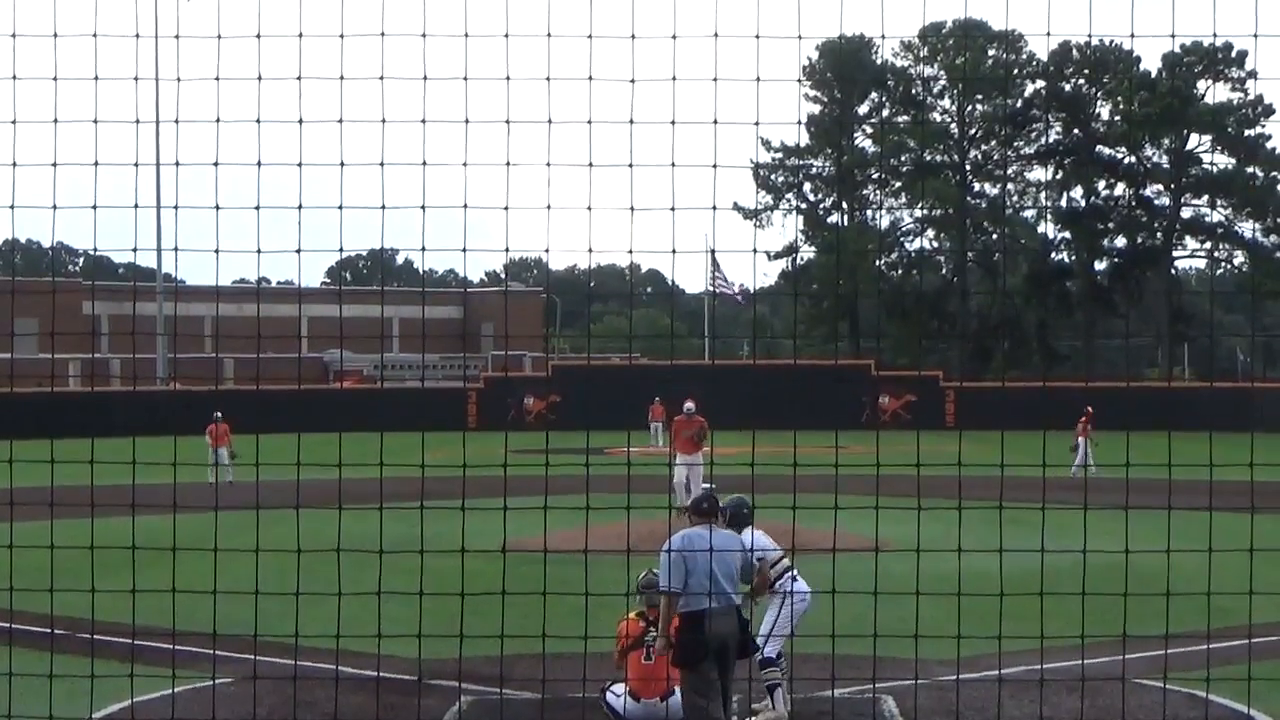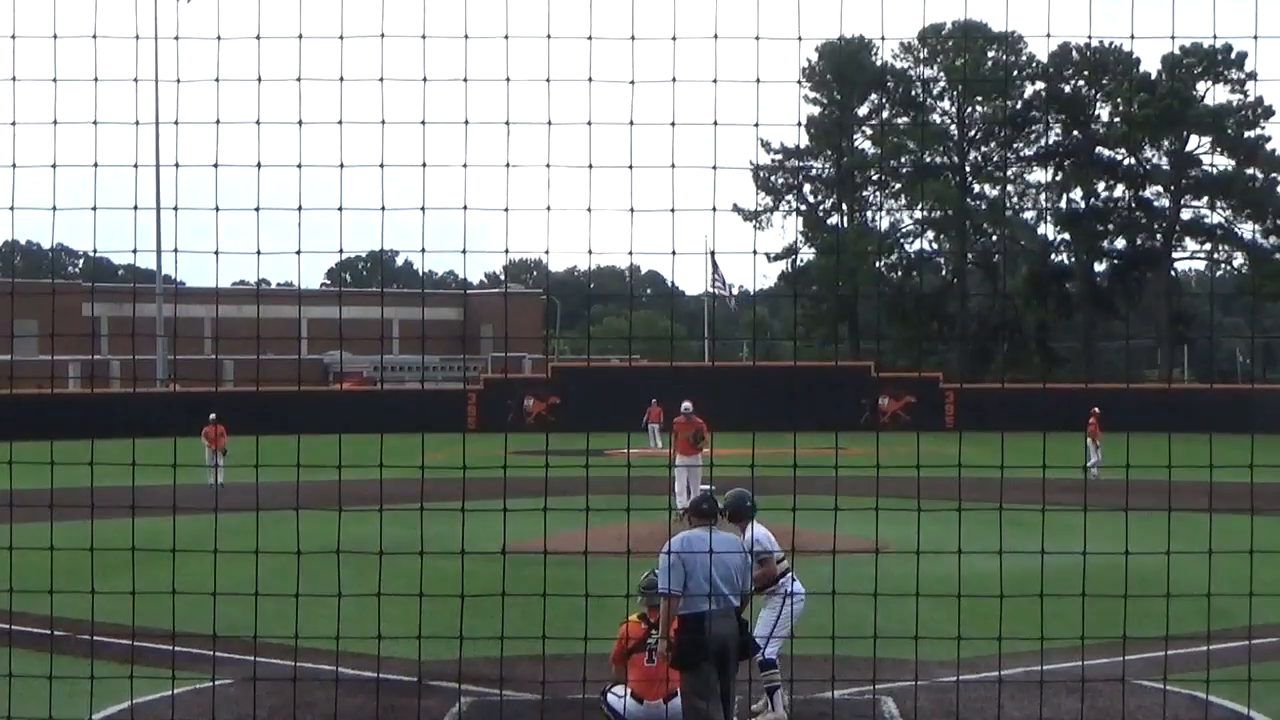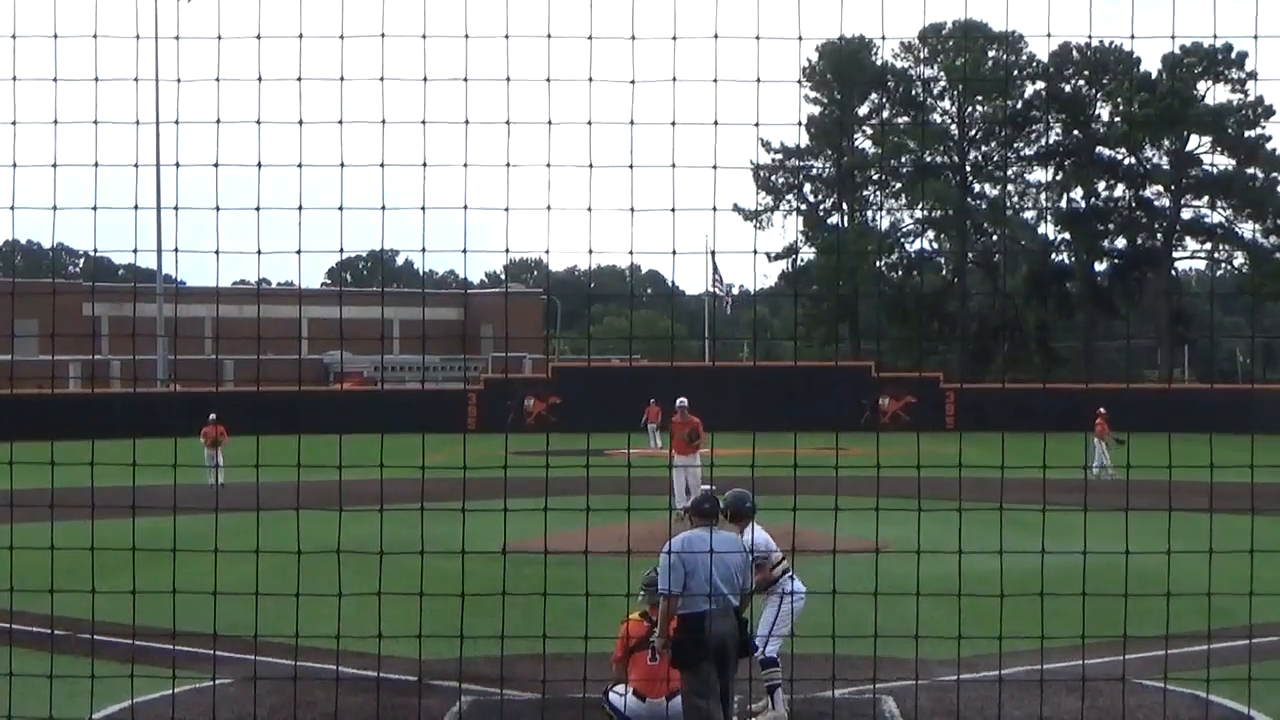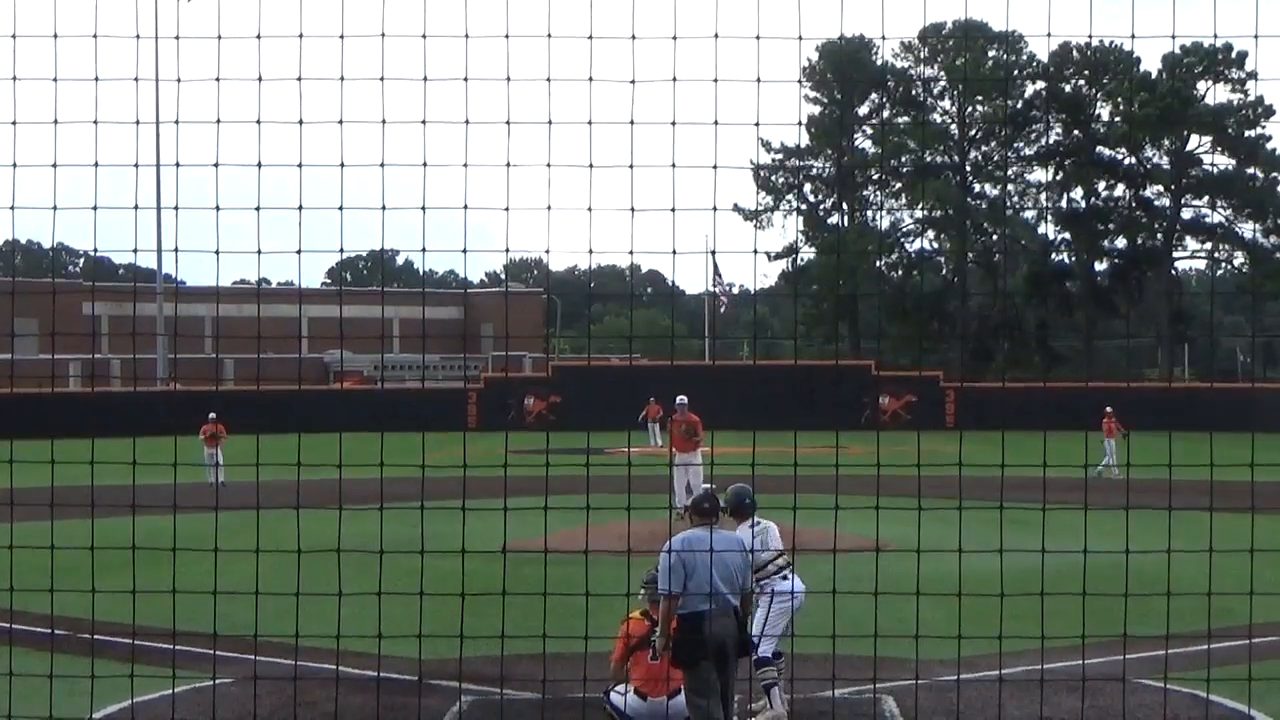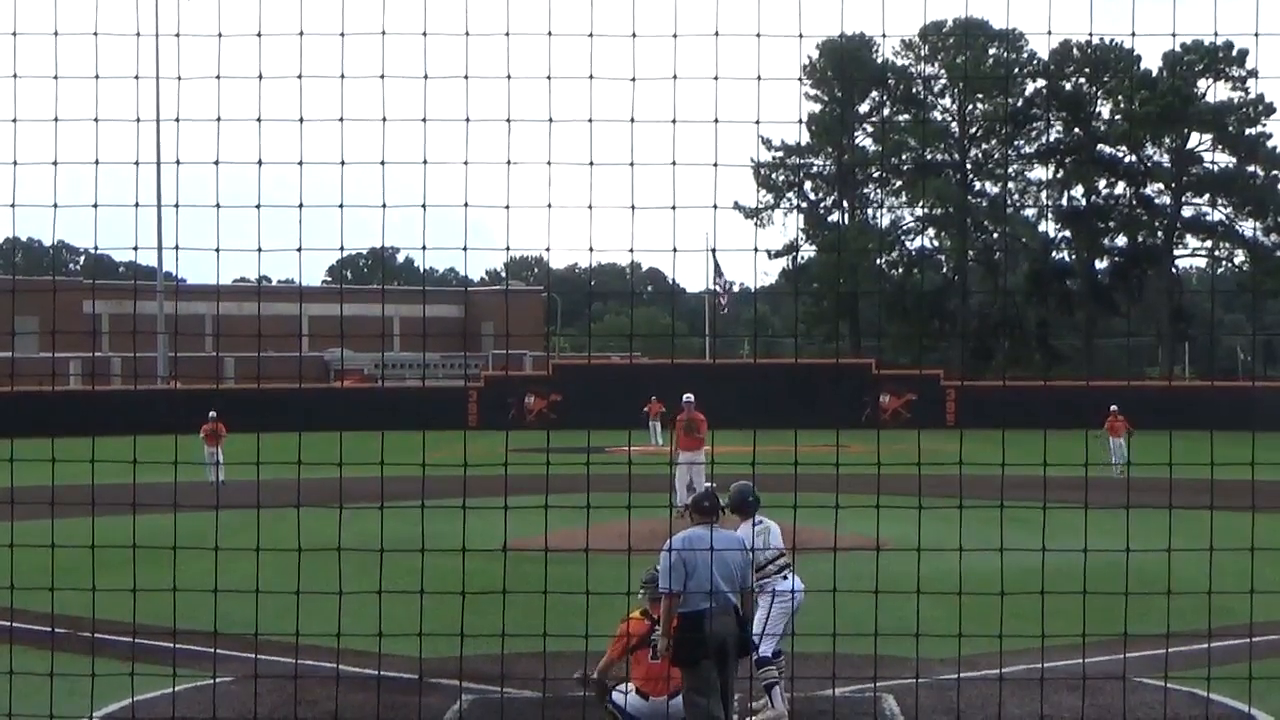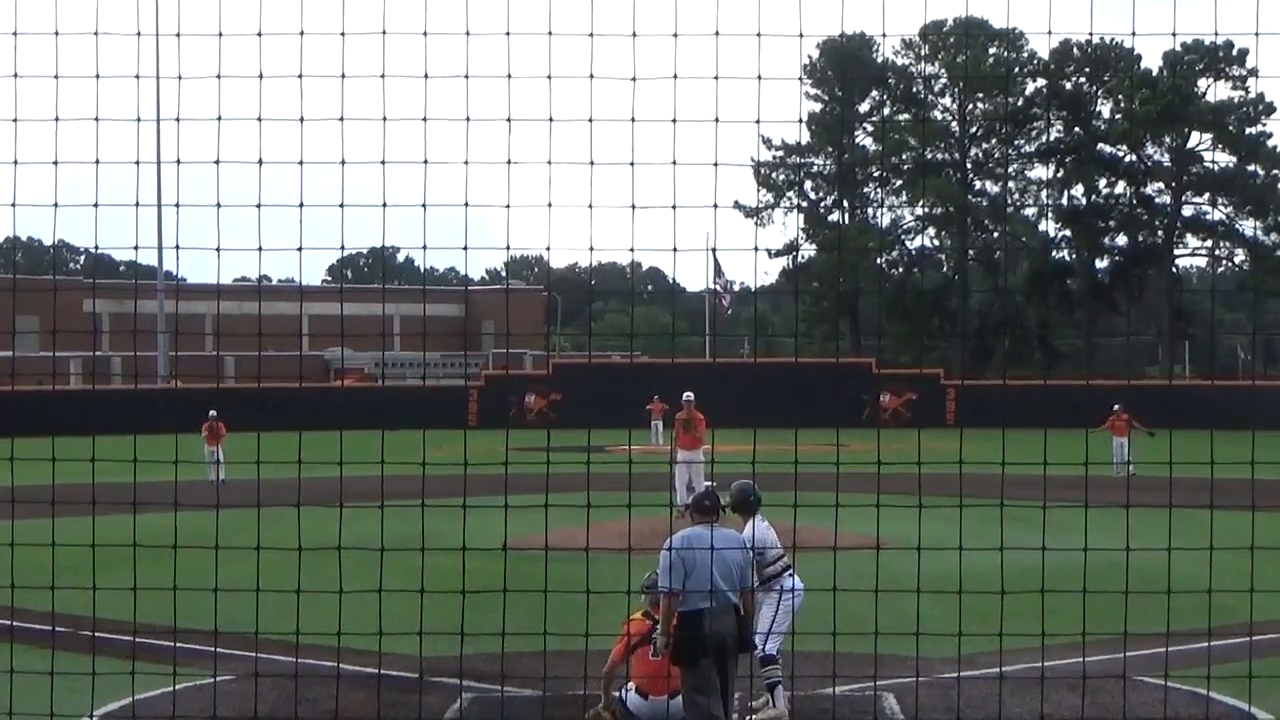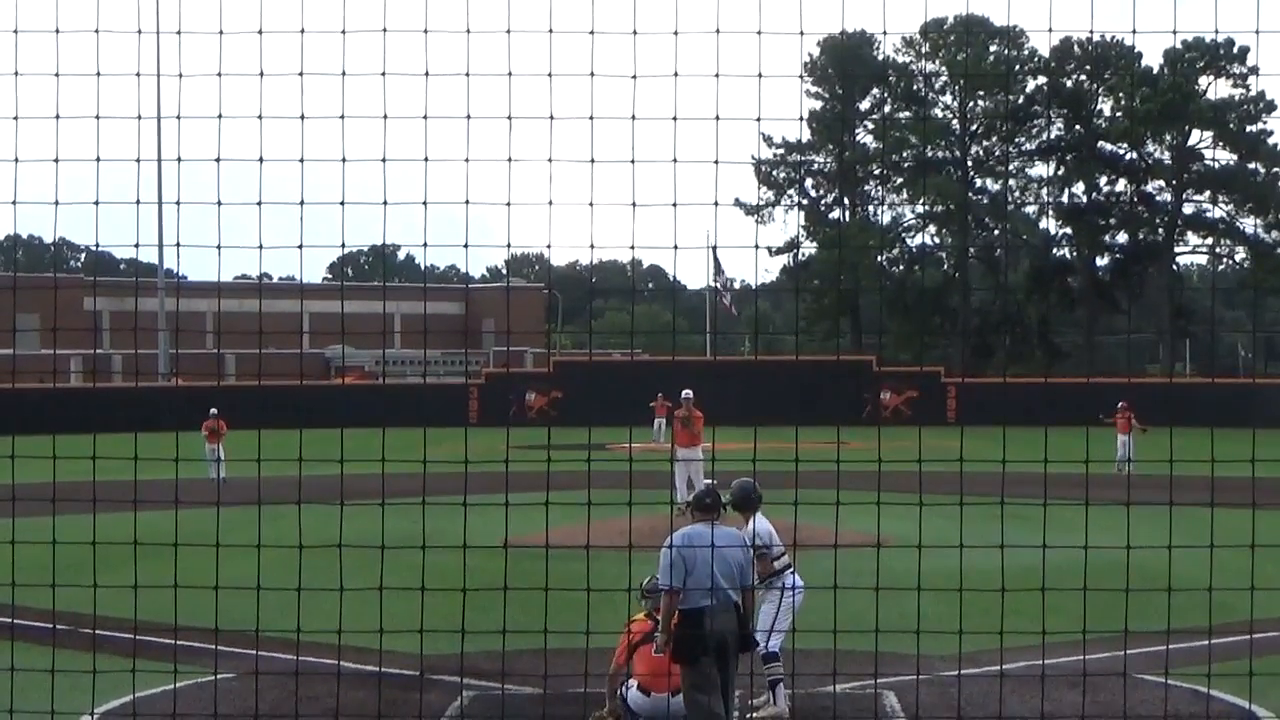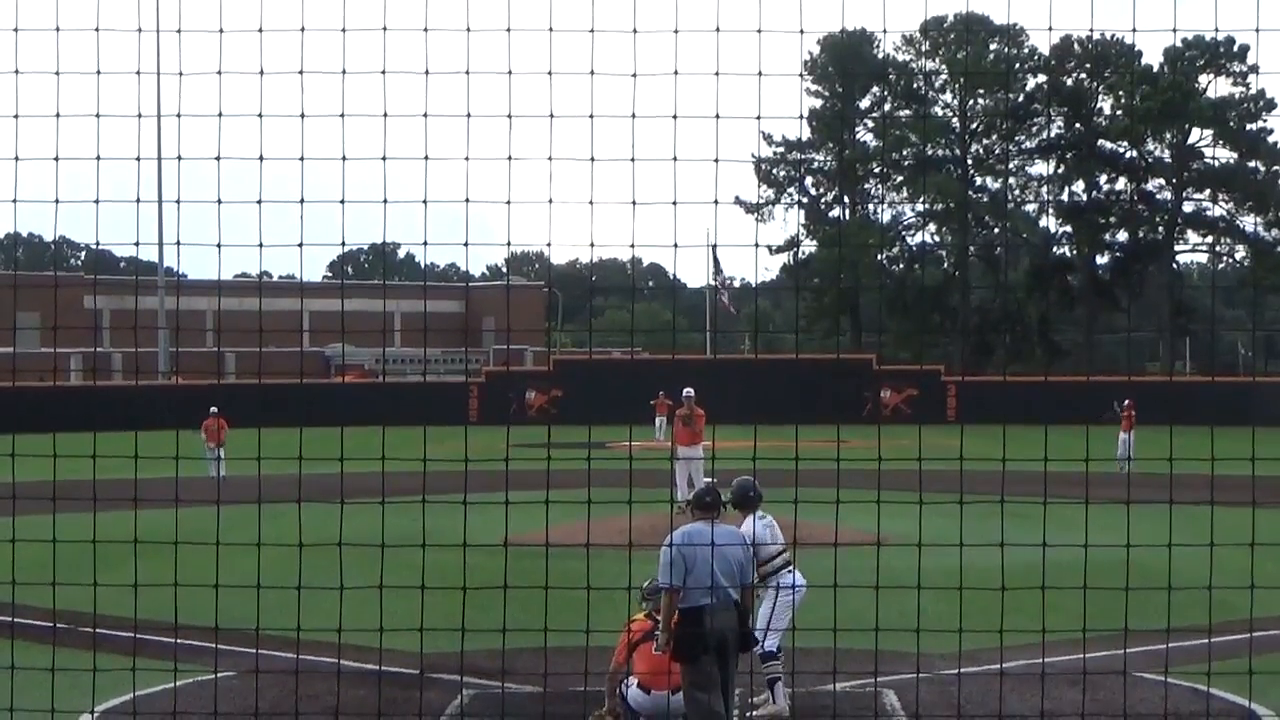
dt=0.3s
person 1, frame 1
left shoulder: (746, 540)
right shoulder: (755, 535)
left elbow: (765, 578)
left hip: (788, 594)
right hip: (798, 591)
left knee: (764, 650)
right knee: (773, 645)
right ankle: (780, 699)
person 1, frame 2
left shoulder: (755, 535)
right shoulder: (750, 533)
left elbow: (770, 571)
left hip: (783, 596)
right hip: (777, 595)
left knee: (764, 651)
right knee: (761, 646)
right ankle: (775, 697)
person 1, frame 3
left shoulder: (751, 537)
right shoulder: (751, 533)
left elbow: (766, 576)
left hip: (784, 594)
right hip: (781, 592)
left knee: (764, 650)
right knee: (766, 646)
right ankle: (776, 698)
person 1, frame 4
left shoulder: (738, 538)
right shoulder: (769, 525)
right elbow: (782, 557)
left hip: (775, 593)
right hip: (794, 587)
left knee: (759, 650)
right knee: (772, 644)
right ankle: (776, 698)
person 1, frame 5
left shoulder: (740, 537)
right shoulder: (770, 525)
right elbow: (783, 557)
left hip: (775, 593)
right hip: (793, 587)
left knee: (759, 649)
right knee: (771, 644)
right ankle: (776, 697)
person 1, frame 6
left shoulder: (752, 532)
right shoulder: (759, 525)
left elbow: (756, 573)
left hip: (780, 591)
right hip: (778, 588)
left knee: (764, 648)
right knee: (766, 642)
right ankle: (776, 695)
person 1, frame 7
left shoulder: (756, 528)
right shoulder: (754, 524)
left elbow: (765, 569)
left hip: (782, 588)
right hip: (774, 587)
left knee: (767, 645)
right knee: (765, 640)
right ankle: (777, 693)
person 1, frame 8
left shoulder: (746, 530)
right shoulder: (767, 519)
left hip: (780, 587)
right hip: (793, 581)
left knee: (763, 644)
right knee: (771, 638)
right ankle: (778, 692)
person 2, frame 1
left shoulder: (679, 541)
right shoulder: (736, 540)
left elbow: (671, 594)
right elbow: (762, 580)
left wrist: (663, 634)
left hip: (697, 626)
right hip: (731, 622)
left knee: (703, 698)
right knee: (722, 693)
person 2, frame 2
left shoulder: (678, 544)
right shoulder: (736, 543)
left elbow: (670, 596)
right elbow: (745, 594)
left wrist: (664, 636)
left hip: (696, 628)
right hip: (731, 625)
left knee: (701, 698)
right knee: (724, 694)
person 2, frame 3
left shoulder: (678, 544)
right shoulder: (736, 543)
left elbow: (670, 597)
right elbow: (746, 593)
left wrist: (662, 634)
left hip: (695, 627)
right hip: (730, 625)
left knee: (701, 697)
right knee: (725, 693)
person 2, frame 4
left shoulder: (678, 544)
right shoulder: (737, 542)
left elbow: (670, 597)
right elbow: (747, 592)
left wrist: (663, 635)
right wrist: (740, 624)
left hip: (695, 626)
right hip: (730, 624)
left knee: (702, 696)
right knee: (724, 693)
person 2, frame 5
left shoulder: (678, 543)
right shoulder: (738, 541)
left elbow: (671, 596)
right elbow: (747, 592)
left wrist: (664, 635)
right wrist: (745, 628)
left hip: (695, 625)
right hip: (730, 623)
left knee: (701, 696)
right knee: (724, 693)
person 2, frame 6
left shoulder: (678, 542)
right shoulder: (738, 541)
left elbow: (670, 594)
right elbow: (748, 591)
left wrist: (664, 633)
right wrist: (747, 628)
left hip: (695, 624)
right hip: (730, 622)
left knee: (701, 694)
right knee: (724, 690)
person 2, frame 7
left shoulder: (679, 539)
right shoulder: (738, 538)
left elbow: (671, 593)
right elbow: (748, 589)
left wrist: (664, 631)
right wrist: (746, 625)
left hip: (695, 622)
right hip: (731, 620)
left knee: (702, 692)
right knee: (724, 689)
person 2, frame 8
left shoulder: (679, 538)
right shoulder: (738, 537)
left elbow: (671, 591)
right elbow: (747, 587)
left wrist: (665, 630)
right wrist: (744, 623)
left hip: (695, 621)
right hip: (731, 619)
left knee: (702, 691)
right knee: (724, 688)
